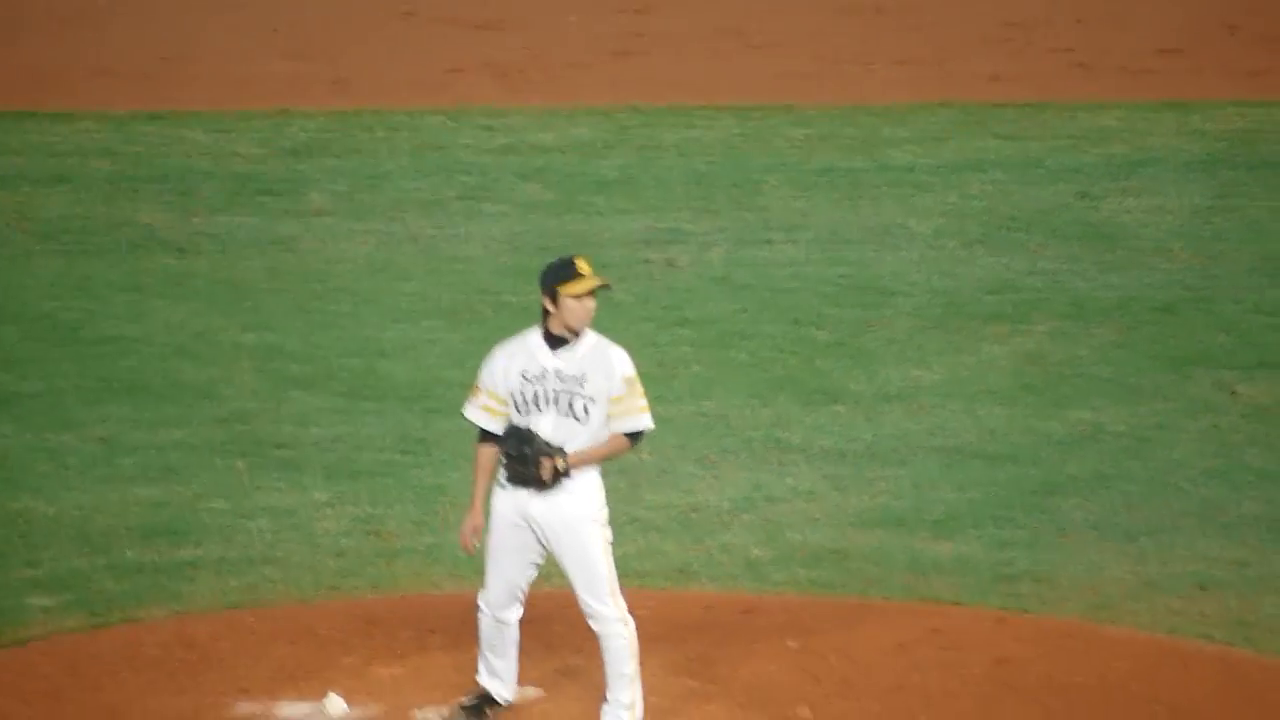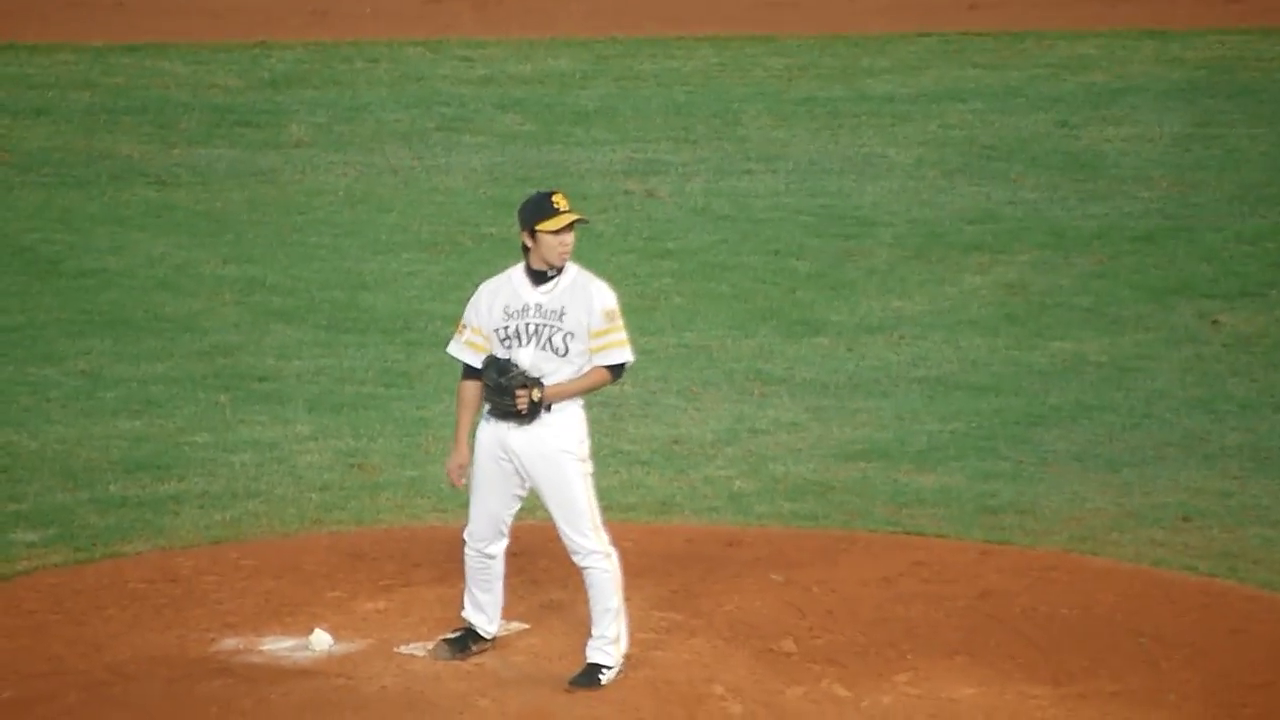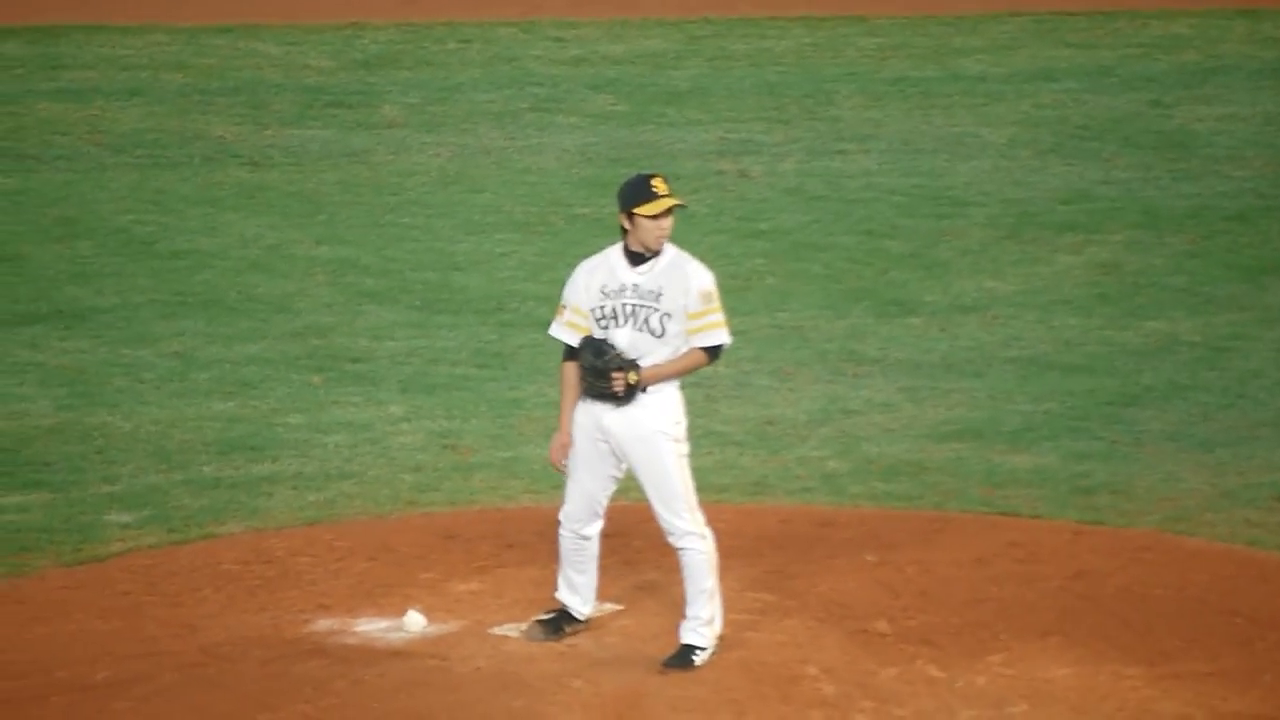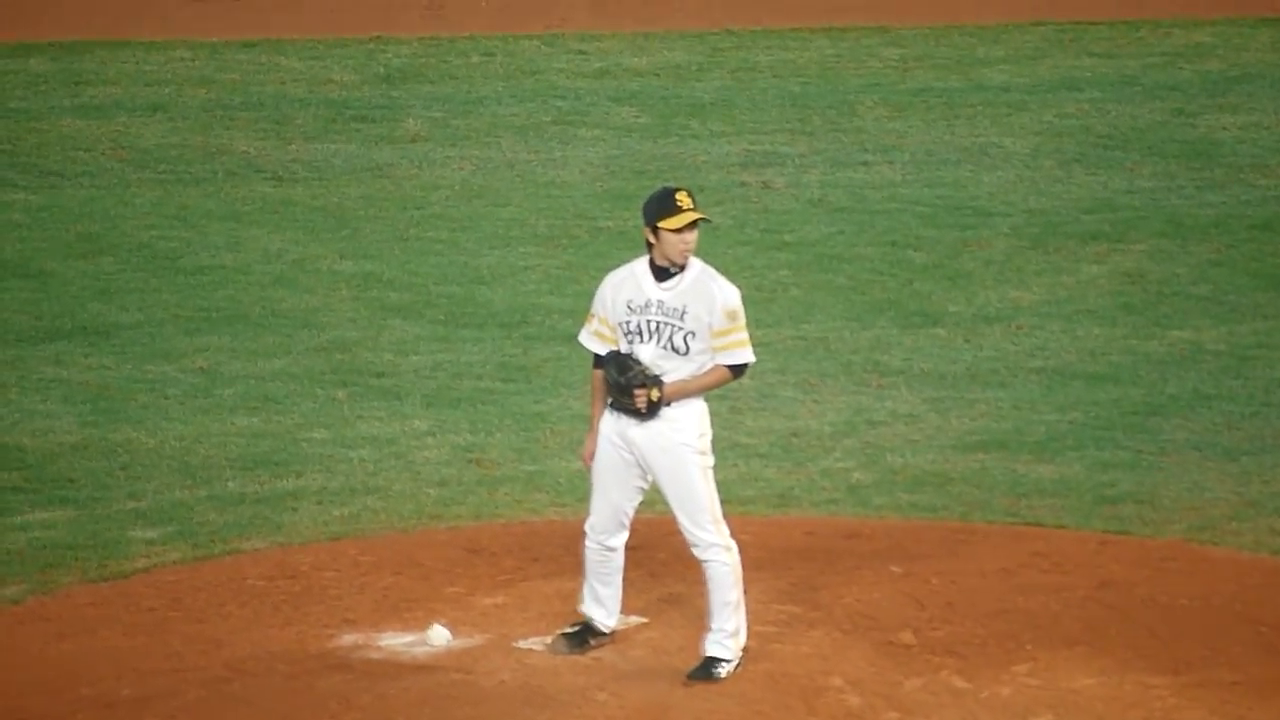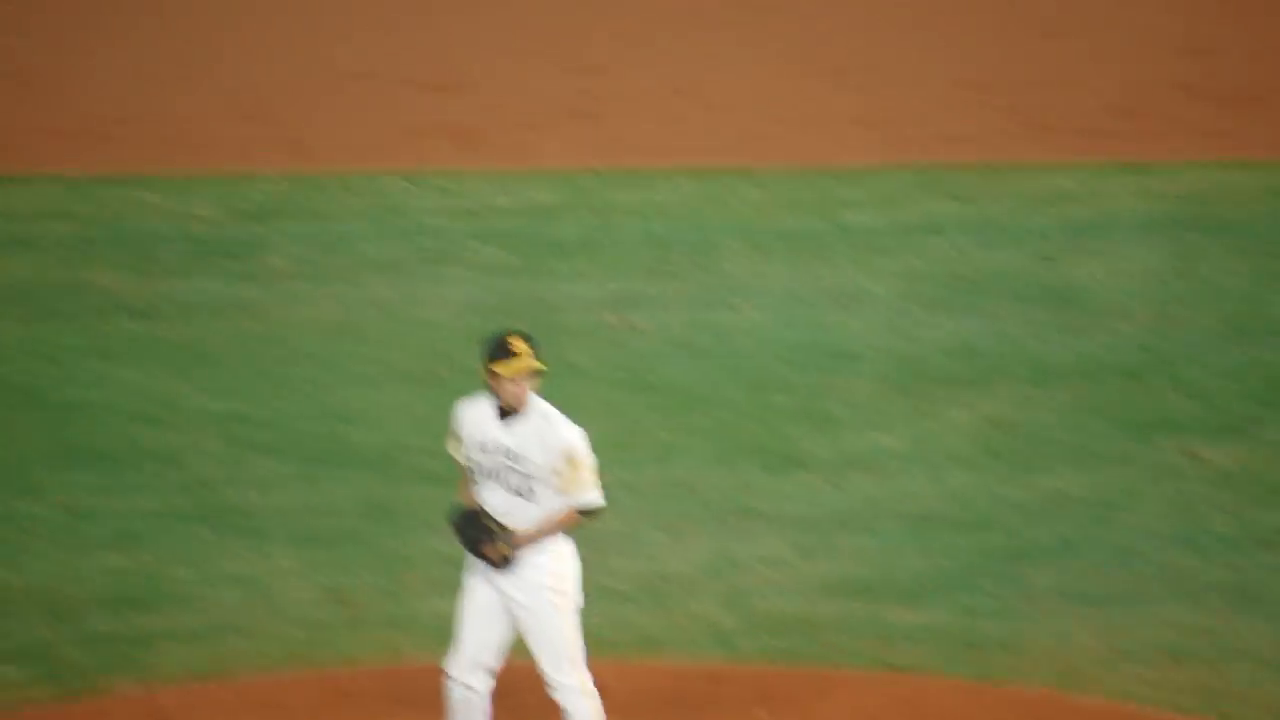
dt=0.5s
person 1, frame 1
left shoulder: (611, 358)
right shoulder: (507, 356)
left elbow: (630, 432)
right elbow: (489, 435)
left wrist: (569, 461)
right wrist: (476, 506)
left hip: (575, 499)
right hip: (514, 498)
left knee: (605, 610)
right knee: (496, 602)
person 1, frame 2
left shoulder: (593, 293)
right shoulder: (492, 292)
left elbow: (611, 367)
right elbow: (472, 372)
left wrist: (548, 394)
right wrist: (461, 444)
left hip: (557, 431)
right hip: (497, 430)
left knee: (589, 542)
right knee: (481, 536)
left ankle: (607, 650)
right ankle: (481, 626)
person 1, frame 3
left shoulder: (691, 274)
right shoulder: (590, 272)
left elbow: (708, 349)
right elbow: (573, 353)
left wrist: (643, 375)
right wrist: (564, 424)
left hip: (654, 410)
right hip: (594, 410)
left knee: (684, 525)
right knee: (577, 517)
left ankle: (701, 631)
right ankle: (575, 607)
person 1, frame 4
left shoulder: (717, 291)
right shoulder: (616, 283)
left elbow: (732, 365)
right elbow: (601, 358)
left wrist: (668, 391)
right wrist: (594, 427)
left hip: (679, 423)
right hip: (619, 422)
left knee: (708, 535)
right knee: (602, 529)
left ankle: (725, 644)
right ankle: (598, 620)
person 1, frame 5
left shoulder: (560, 432)
right shoulder: (469, 414)
left elbow: (584, 507)
left wrist: (519, 541)
right wrist: (469, 511)
left hip: (543, 563)
right hip: (488, 562)
left knee: (567, 675)
right knee: (466, 670)
